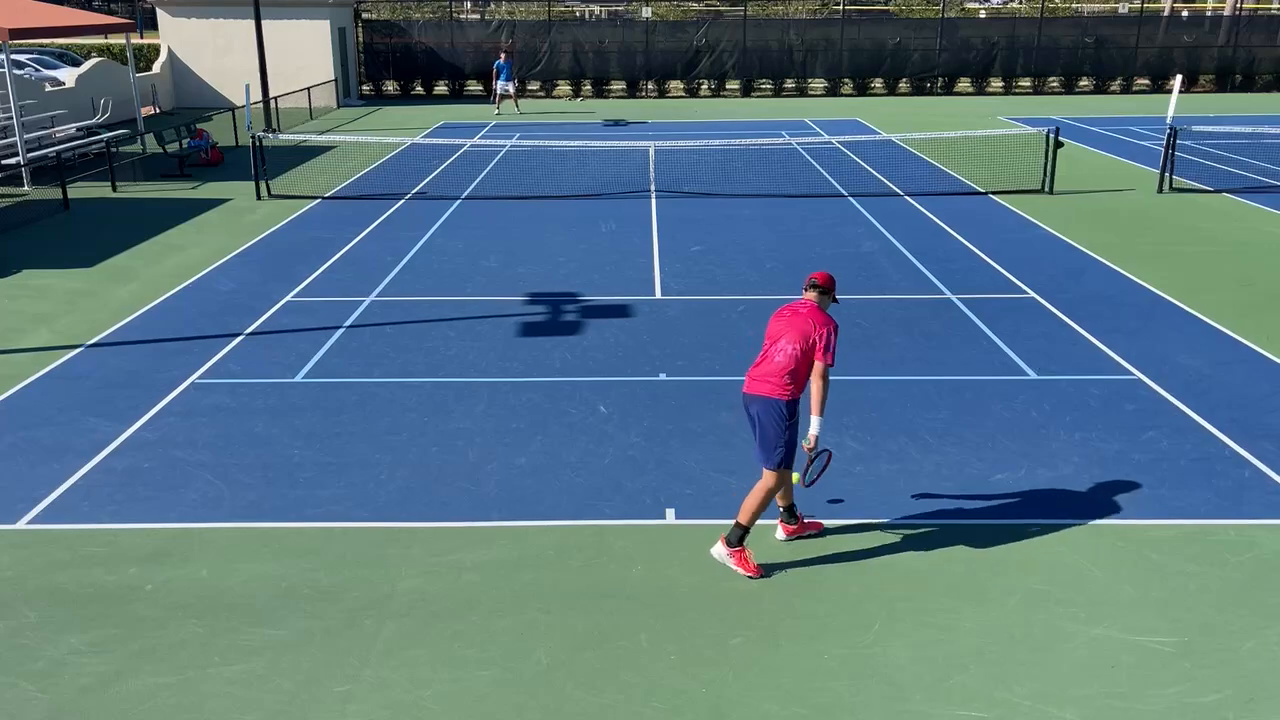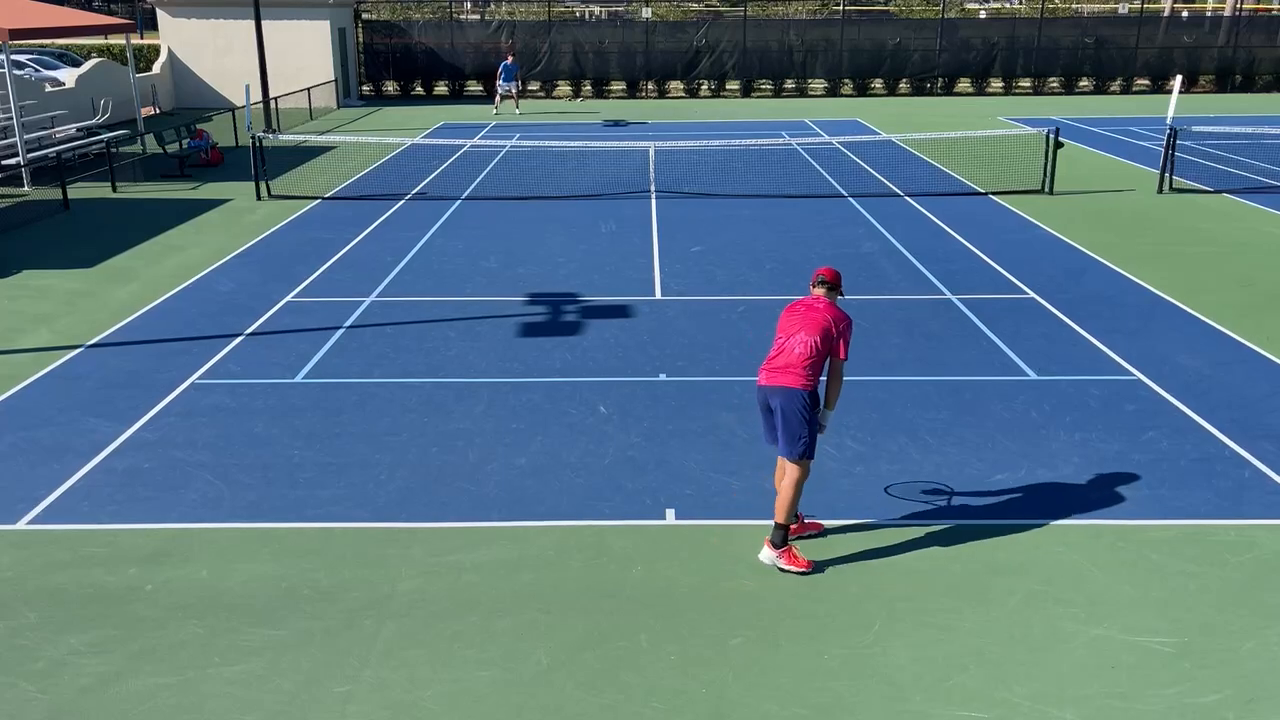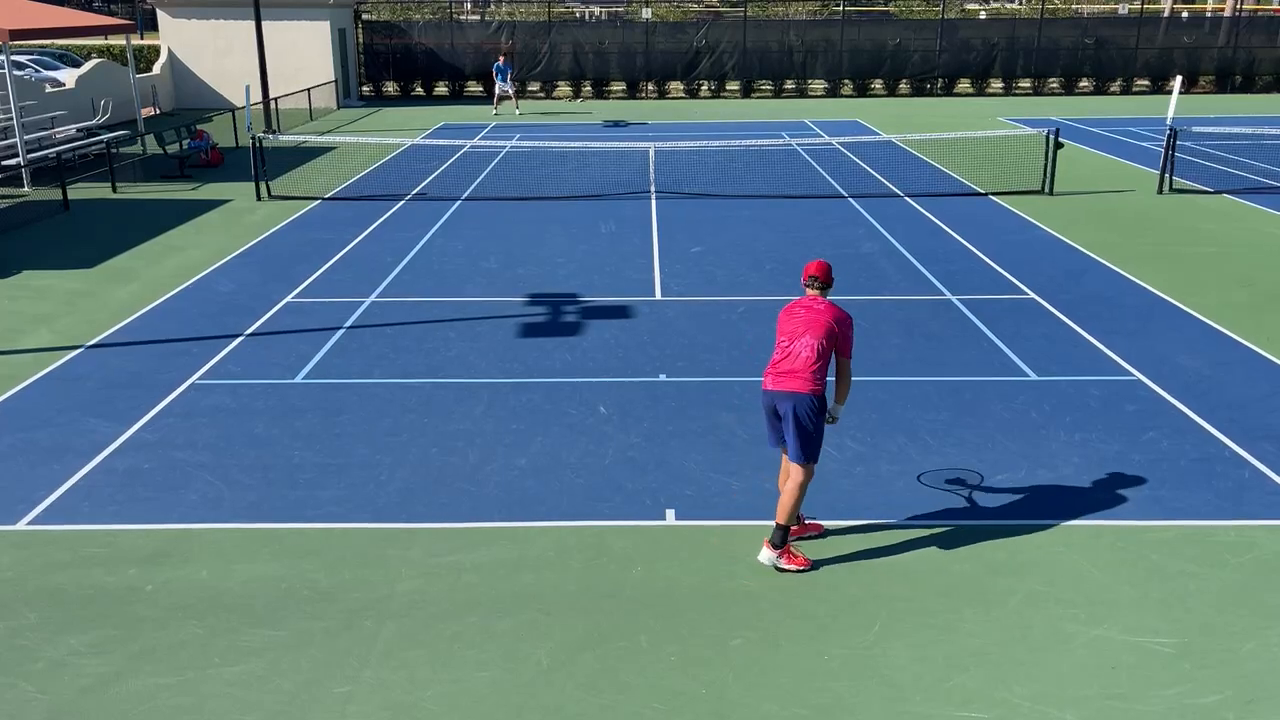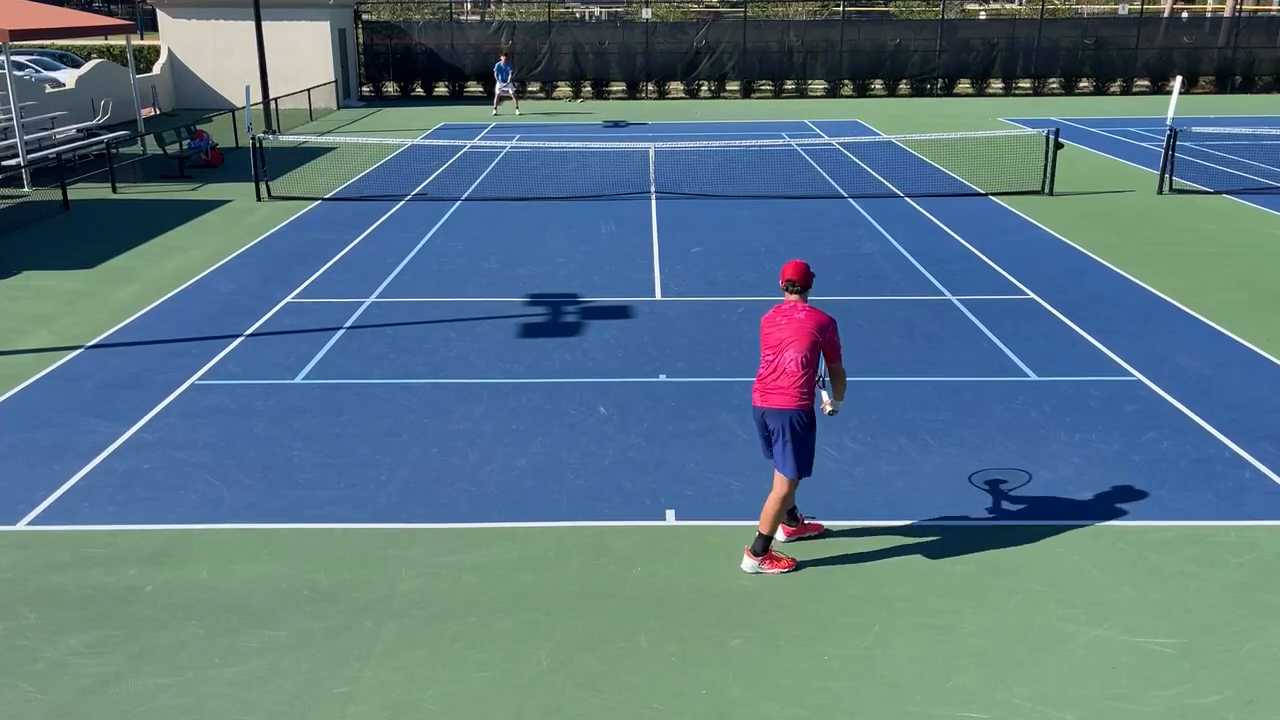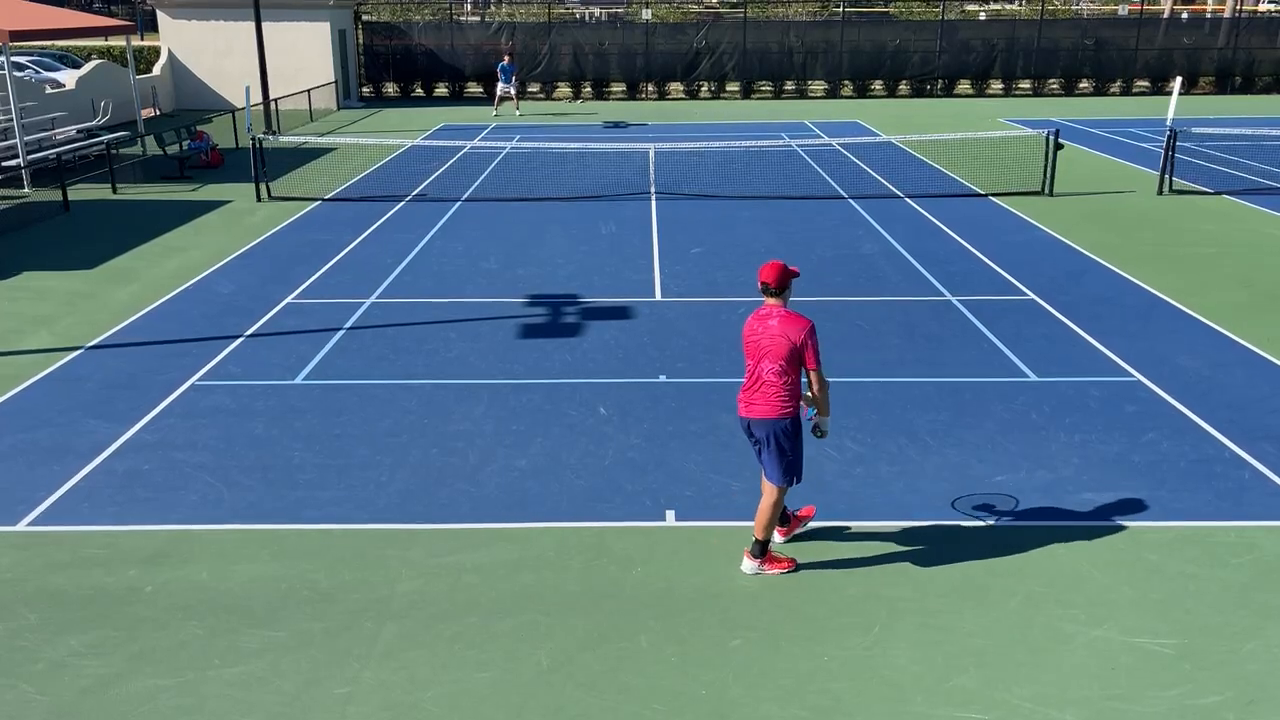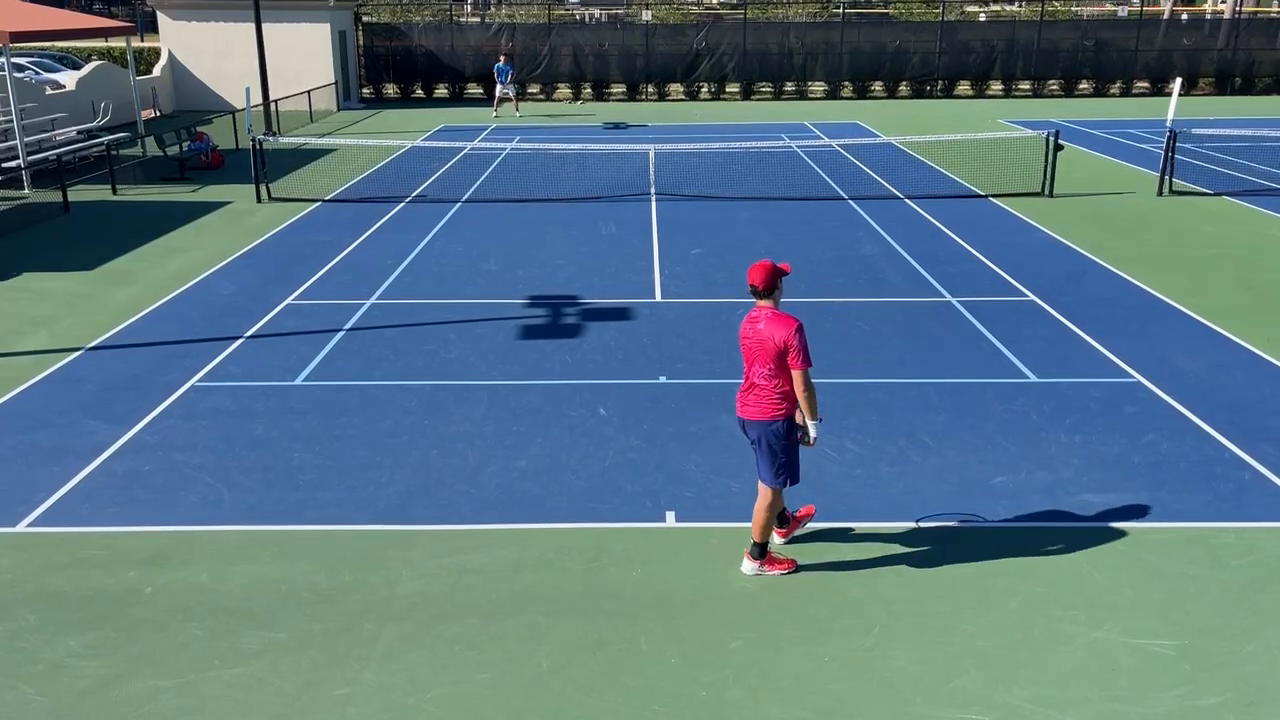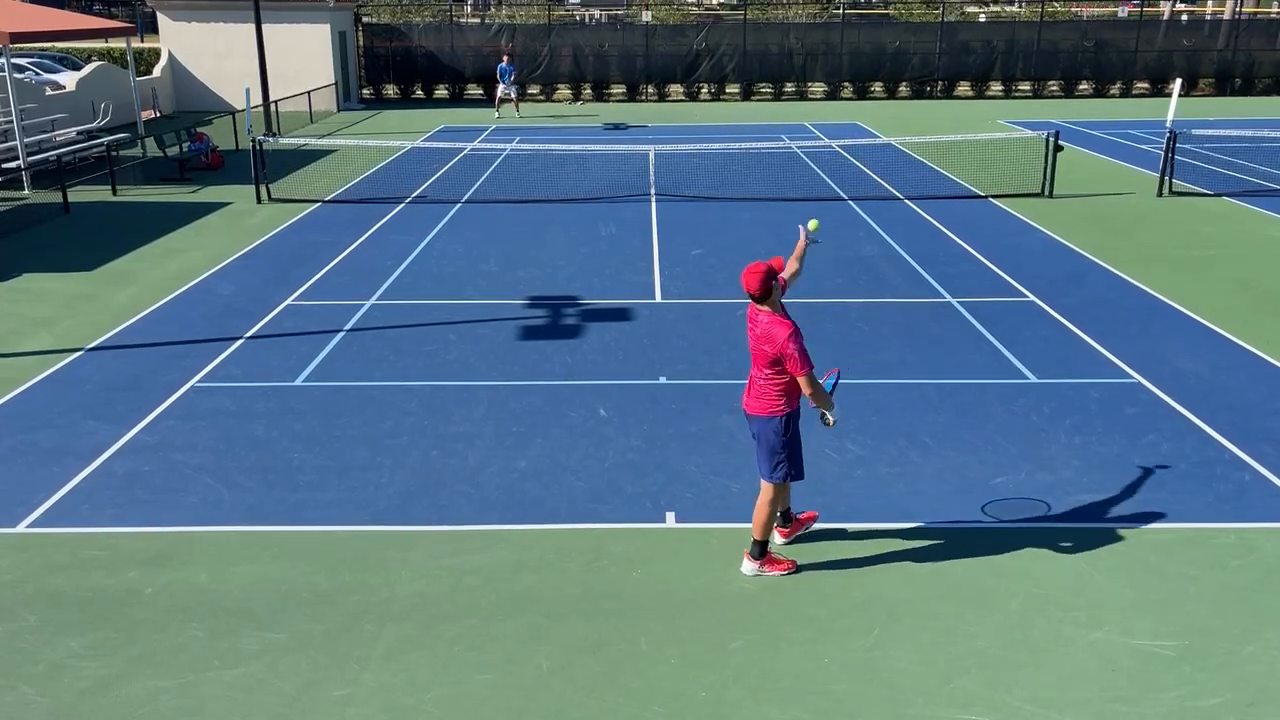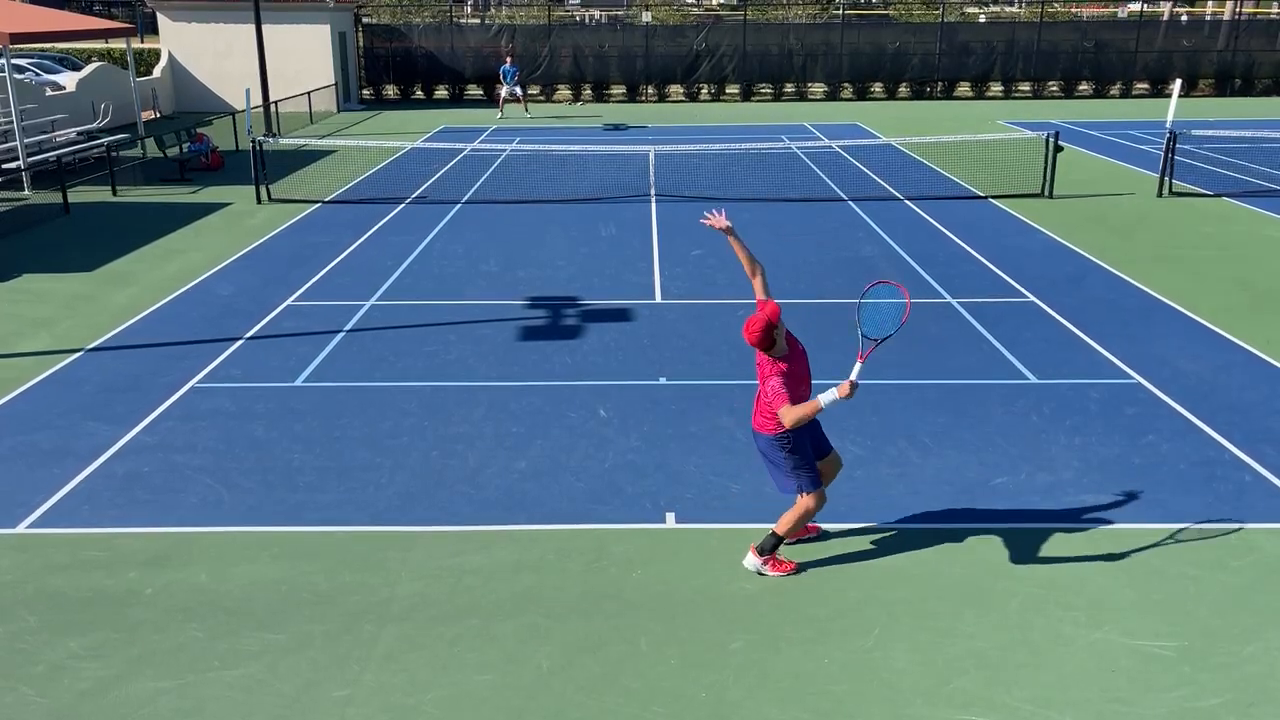
dt=0.4s
person 1, frame 1
left shoulder: (781, 312)
right shoulder: (825, 323)
right elbow: (818, 378)
right wrist: (815, 428)
left hip: (752, 390)
right hip: (776, 398)
left knee: (781, 460)
right knee: (773, 478)
left ankle: (790, 522)
right ankle: (730, 544)
person 1, frame 2
left shoulder: (790, 309)
right shoulder: (840, 319)
right elbow: (835, 374)
right wrist: (825, 416)
left hip: (766, 384)
right hip: (795, 390)
left knee: (786, 455)
right knee: (797, 469)
left ankle: (791, 522)
right ankle: (776, 546)
person 1, frame 3
left shoulder: (787, 311)
right shoulder: (840, 317)
right elbow: (843, 370)
right wrist: (837, 409)
left hip: (771, 388)
right hip: (803, 395)
left knee: (790, 458)
right knee: (801, 472)
left ankle: (793, 522)
right ankle: (774, 547)
person 1, frame 4
left shoulder: (768, 318)
right shoulder: (824, 322)
right elbow: (836, 373)
right wrist: (837, 401)
left hip: (761, 403)
right hip: (792, 408)
left knee: (782, 468)
right knee: (786, 481)
left ankle: (791, 523)
right ankle: (757, 554)
person 1, frame 5
left shoulder: (751, 322)
right shoulder: (802, 326)
right elbow: (817, 382)
left wrist: (801, 398)
right wrist: (824, 417)
left hip: (747, 411)
right hip: (778, 416)
left knee: (771, 472)
right knee: (776, 486)
left ankle: (784, 523)
right ankle: (756, 556)
person 1, frame 6
left shoulder: (748, 322)
right shoulder: (790, 327)
right elbow: (802, 386)
left wrist: (795, 411)
right wrist: (812, 423)
left hip: (747, 410)
right hip: (772, 417)
left knee: (772, 476)
right knee: (770, 487)
left ankle: (783, 523)
right ankle: (756, 557)
person 1, frame 7
left shoulder: (757, 304)
right shoulder: (785, 333)
left elbow: (789, 272)
right elbow: (809, 388)
left wrist: (803, 244)
right wrist: (829, 409)
left hip: (757, 405)
right hip: (774, 414)
left knee: (785, 472)
right knee: (774, 486)
left ankle: (785, 523)
right ankle: (756, 558)
person 1, frame 8
left shoulder: (767, 324)
right shoulder: (775, 374)
left elbow: (756, 272)
right elbow: (787, 420)
left wrist: (730, 234)
right wrist: (833, 396)
left hip: (797, 423)
right hip: (778, 436)
left knee: (832, 465)
right knee: (812, 501)
left ankle: (795, 526)
right ankle: (760, 554)
